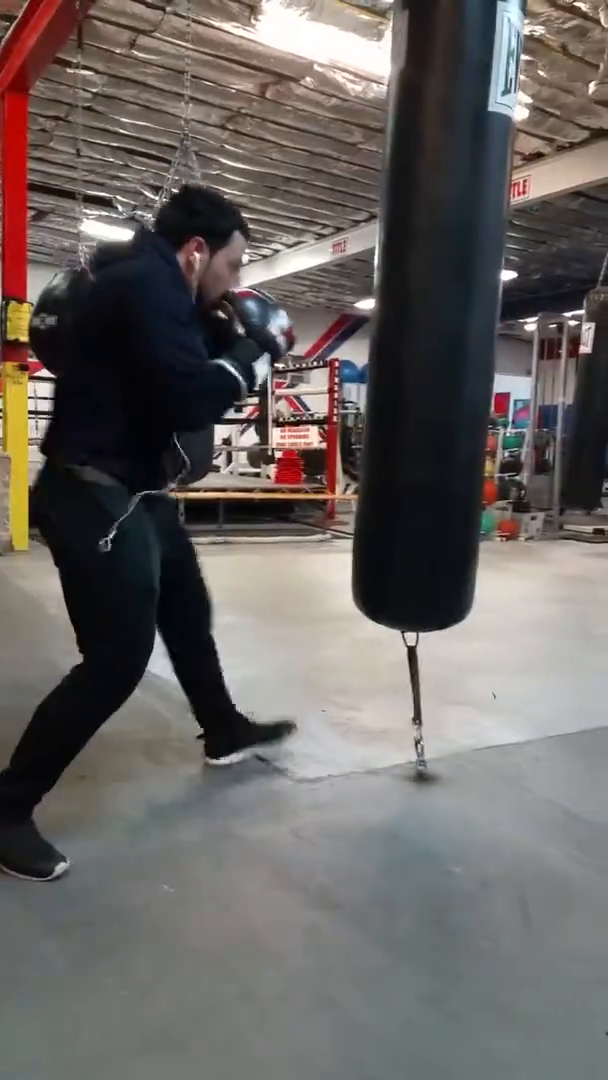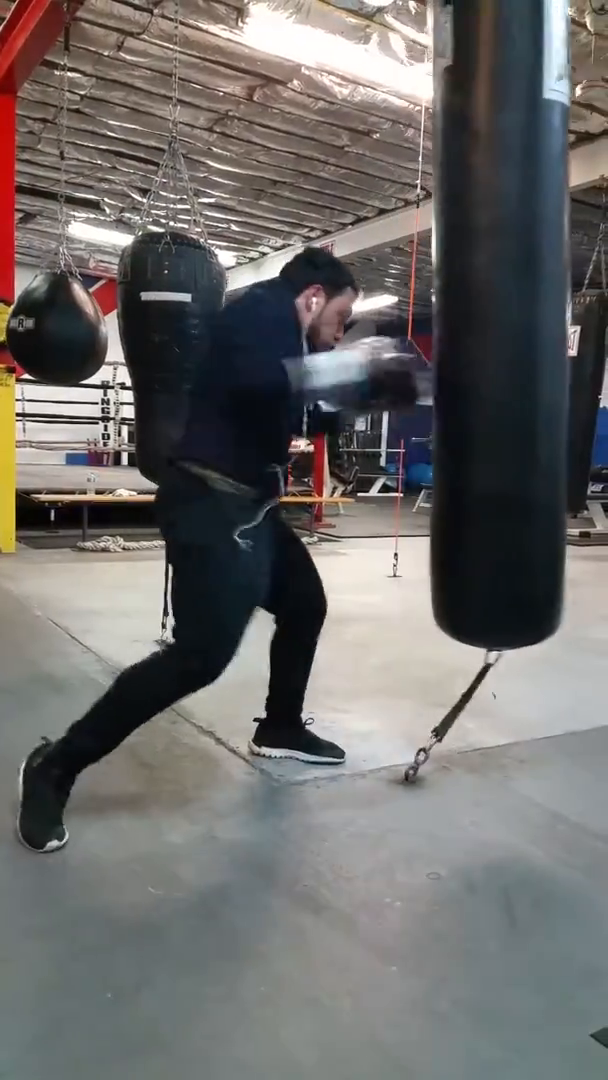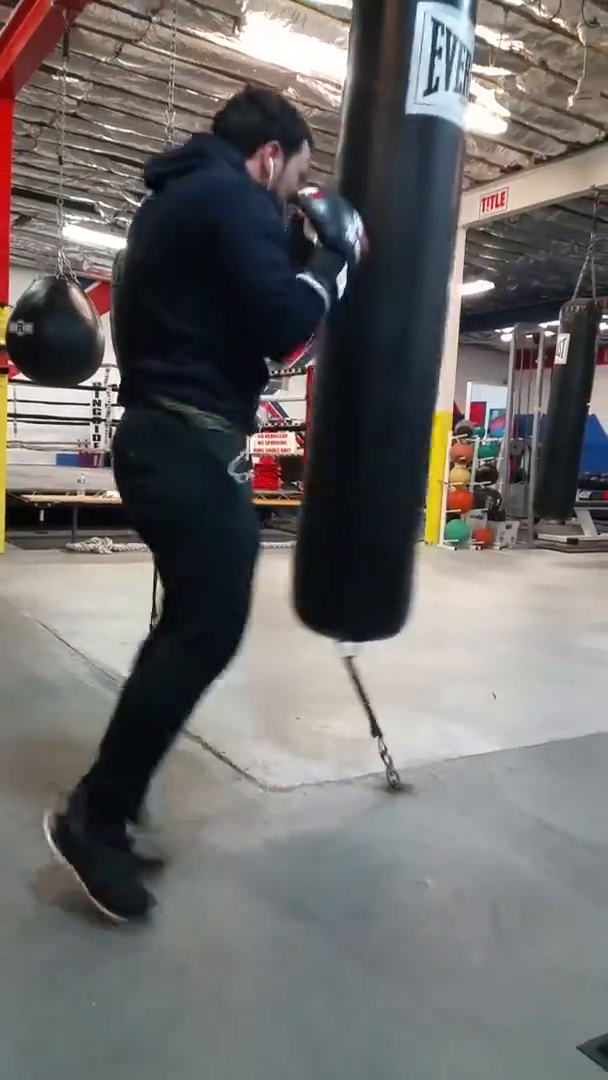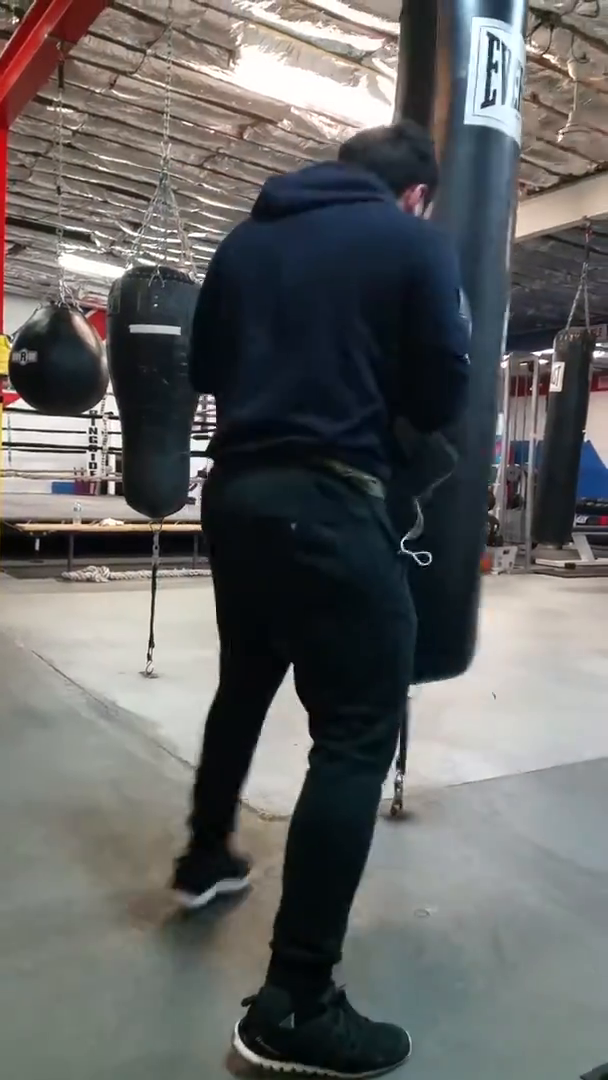
dt=0.7s
person 1, frame 1
left shoulder: (168, 288)
right shoulder: (142, 282)
left elbow: (198, 375)
right elbow: (198, 395)
left wrist: (243, 341)
right wrist: (254, 347)
left hip: (139, 493)
right hip: (94, 501)
left knee: (187, 608)
right knee: (118, 659)
left ankle: (223, 730)
person 1, frame 2
left shoulder: (281, 338)
right shoulder: (260, 315)
left elbow: (283, 410)
right elbow: (263, 398)
left hip: (248, 504)
right hip: (209, 502)
left knee: (305, 607)
right knee: (201, 654)
left ankle: (280, 727)
right ankle: (56, 766)
person 1, frame 3
left shoulder: (172, 202)
right shoulder: (234, 198)
right elbow: (285, 323)
left wrist: (313, 246)
right wrist: (336, 252)
left hip: (159, 434)
right hip: (190, 444)
left knee: (191, 621)
right knee: (204, 633)
left ankle: (102, 818)
right ankle: (96, 830)
person 1, frame 4
left shoulder: (247, 238)
right shoulder: (413, 242)
left elbow: (206, 369)
right elbow: (440, 402)
left hip: (233, 492)
right hip: (327, 503)
left knee: (245, 678)
right knee: (356, 739)
left ankle: (204, 858)
